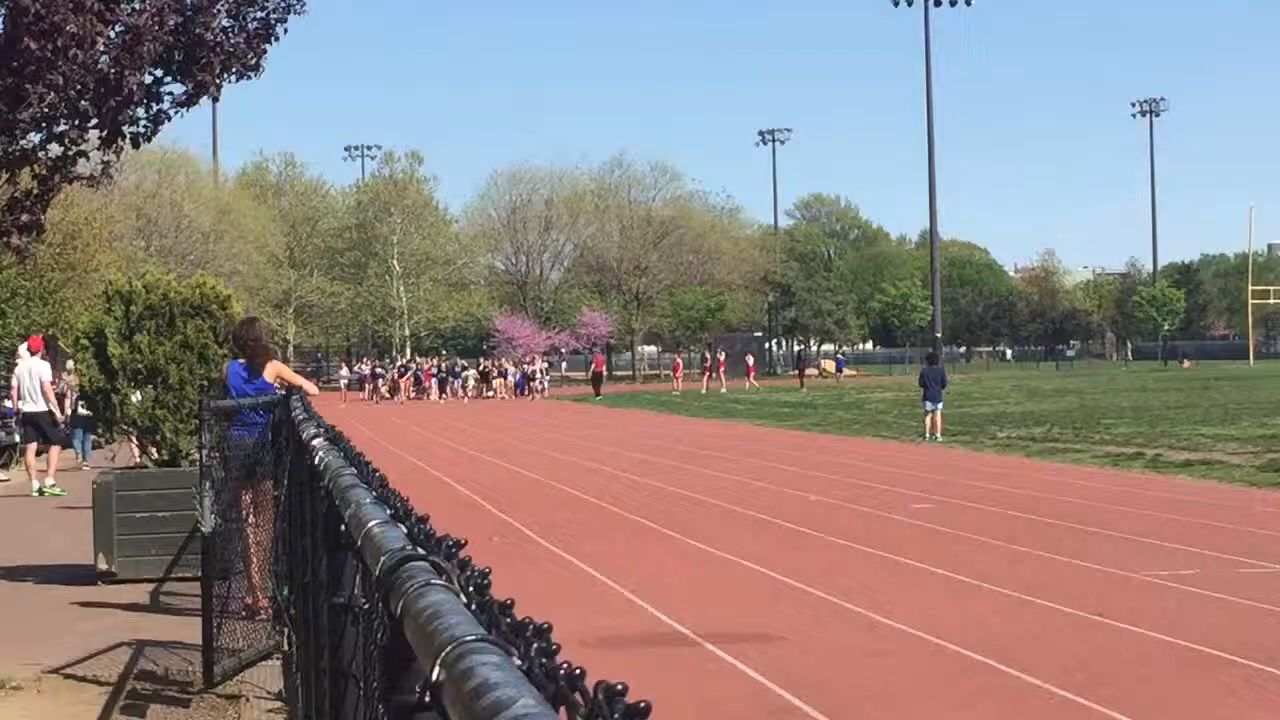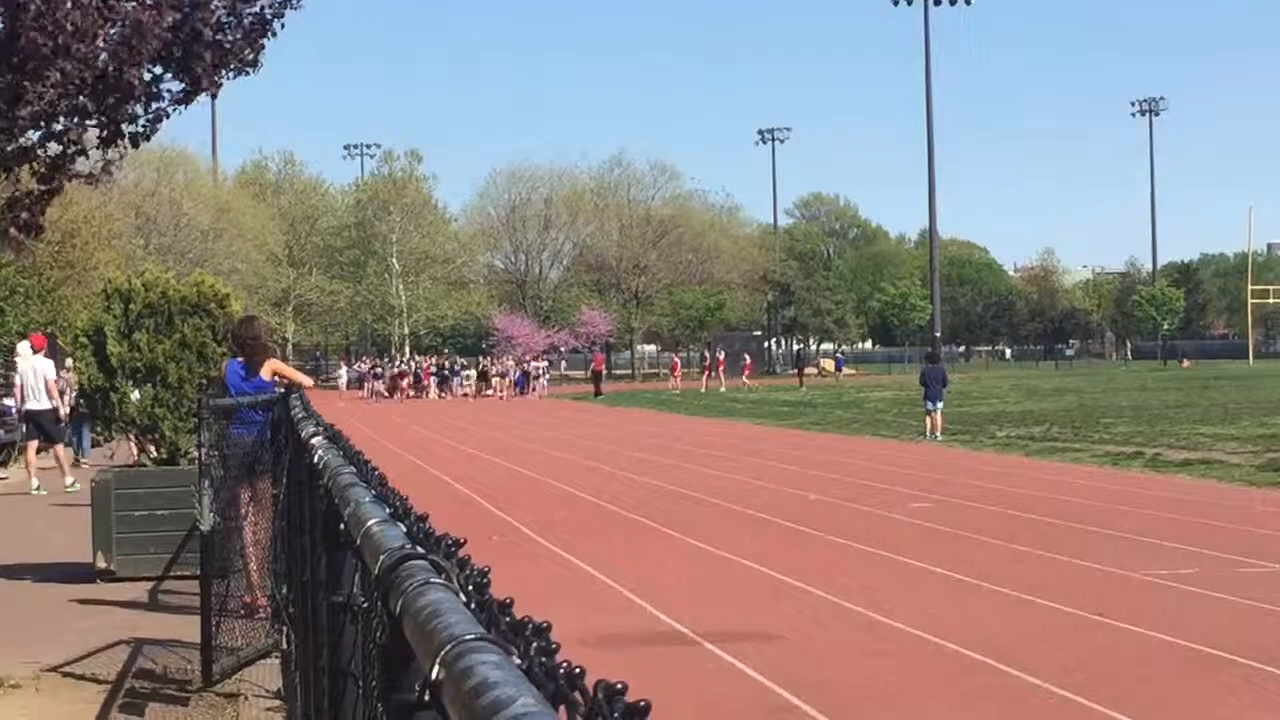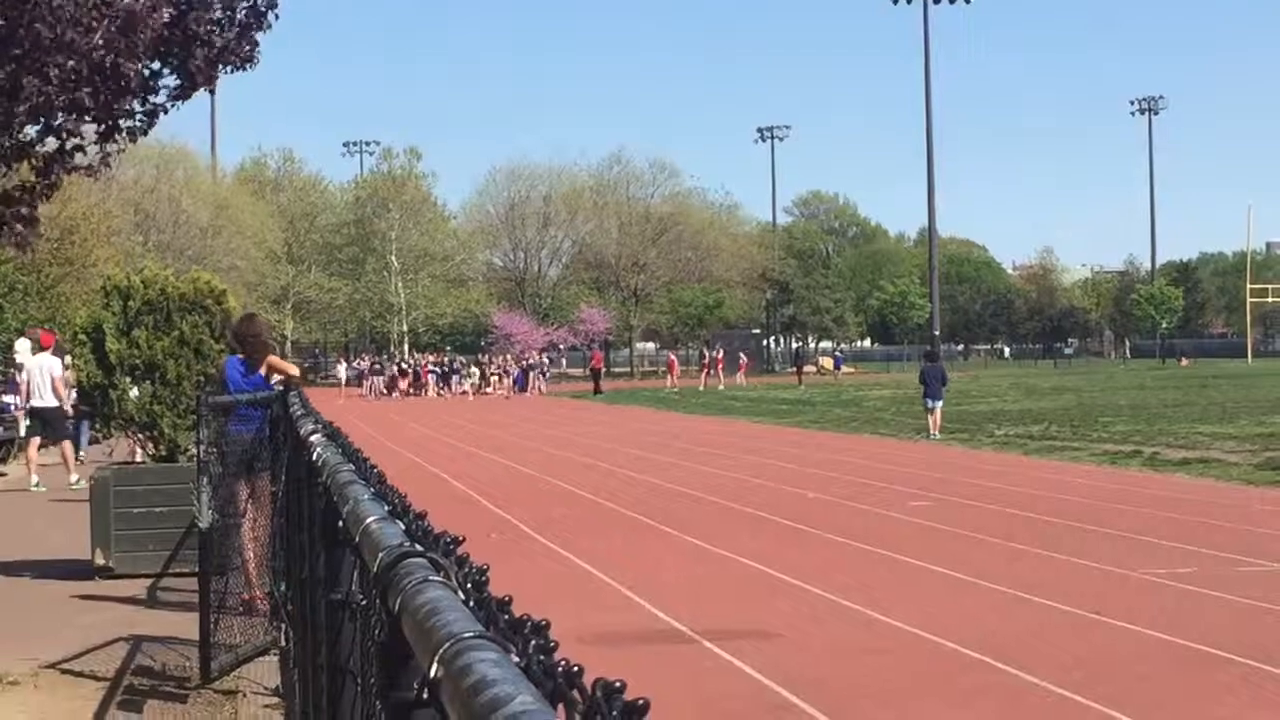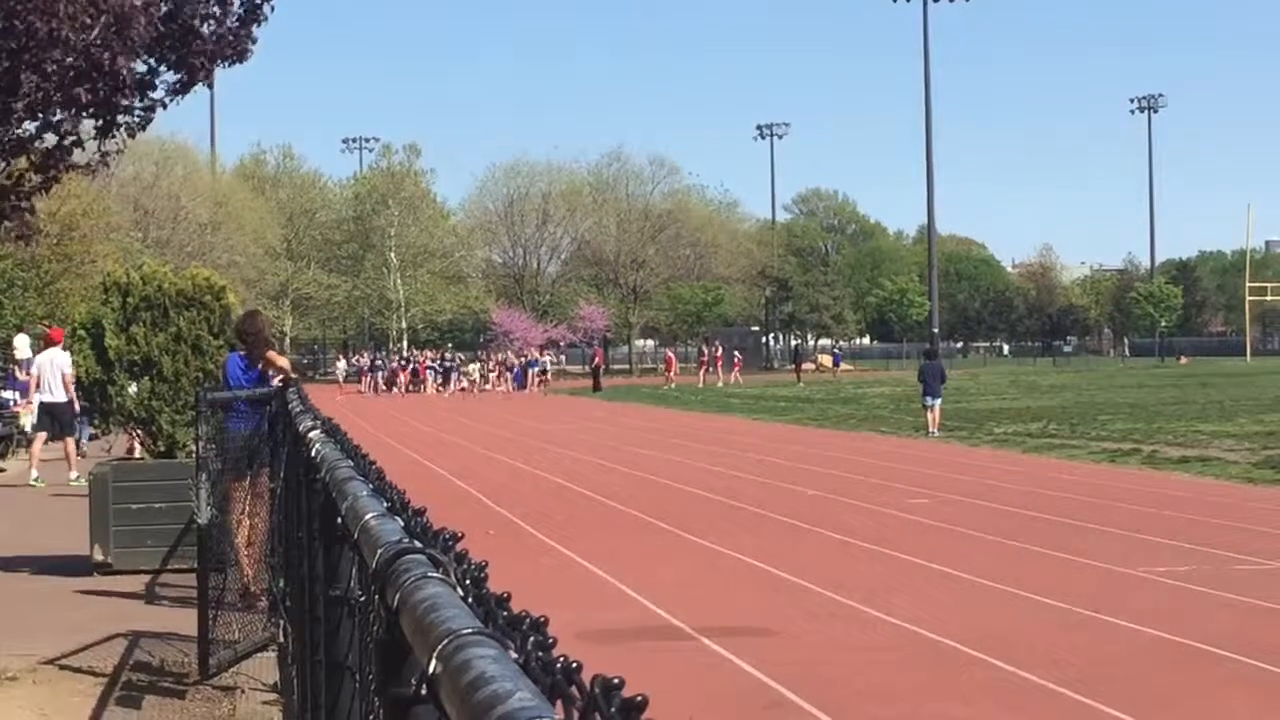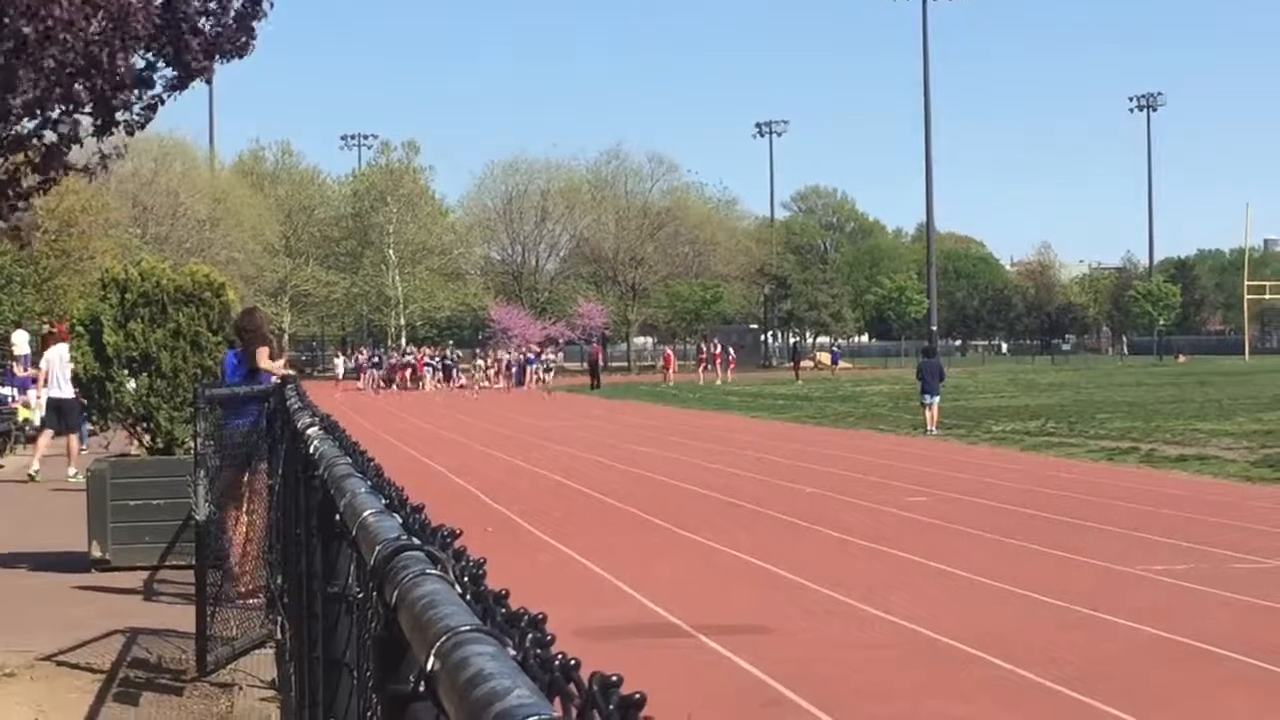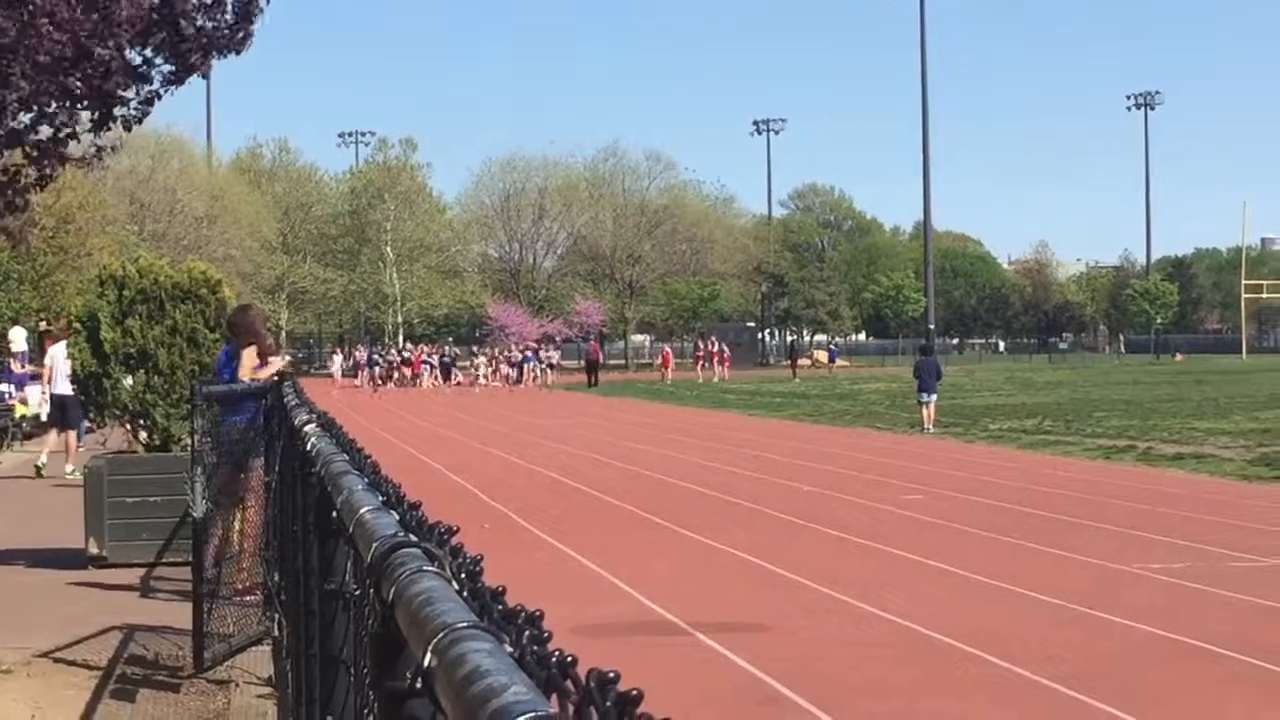
dt=0.2s
person 1, frame 1
left shoulder: (229, 369)
right shoulder: (272, 366)
right elbow: (312, 390)
right wrist: (284, 384)
left hip: (237, 444)
right hip: (264, 443)
left knee: (247, 521)
right knee: (265, 521)
left ankle: (256, 597)
right ankle: (258, 596)
person 1, frame 2
left shoulder: (227, 367)
right shoulder: (269, 364)
right elbow: (307, 382)
right wrist: (282, 380)
left hip: (236, 442)
right hip: (263, 441)
left knee: (245, 519)
right knee: (263, 519)
left ankle: (256, 596)
right ankle: (257, 594)
person 1, frame 3
left shoulder: (228, 364)
right shoulder: (266, 361)
right elbow: (293, 372)
right wrist: (280, 378)
left hip: (235, 439)
right hip: (261, 438)
left knee: (242, 516)
right knee: (261, 515)
left ankle: (253, 591)
right ankle: (256, 590)
person 1, frame 4
left shoulder: (229, 360)
right shoulder: (265, 356)
right elbow: (281, 364)
right wrist: (285, 375)
left hip: (233, 434)
right hip: (260, 433)
left knee: (236, 509)
right knee: (259, 510)
left ankle: (248, 578)
right ankle: (255, 583)
person 1, frame 5
left shoulder: (229, 356)
right shoulder: (260, 351)
right elbow: (262, 368)
right wrist: (281, 371)
left hip: (230, 431)
right hip: (256, 430)
left knee: (230, 501)
right knee: (256, 507)
left ankle: (232, 563)
right ankle: (248, 583)
person 1, frame 6
left shoulder: (223, 354)
right shoulder: (251, 350)
right elbow: (243, 378)
right wrist: (272, 366)
left hip: (225, 428)
right hip: (250, 428)
left knee: (224, 497)
right knee: (252, 503)
left ankle: (212, 560)
right ankle: (245, 579)
